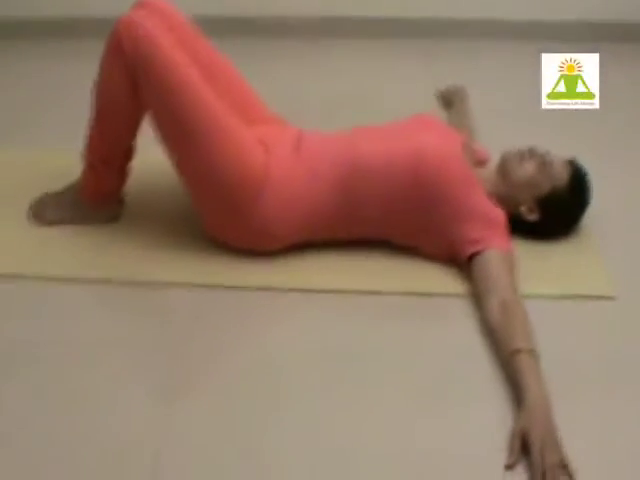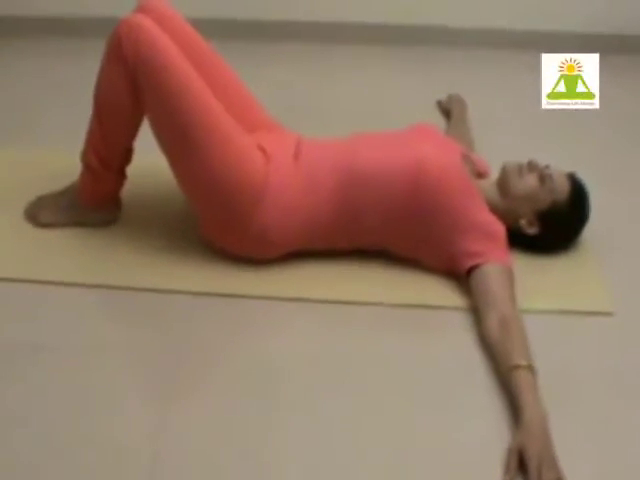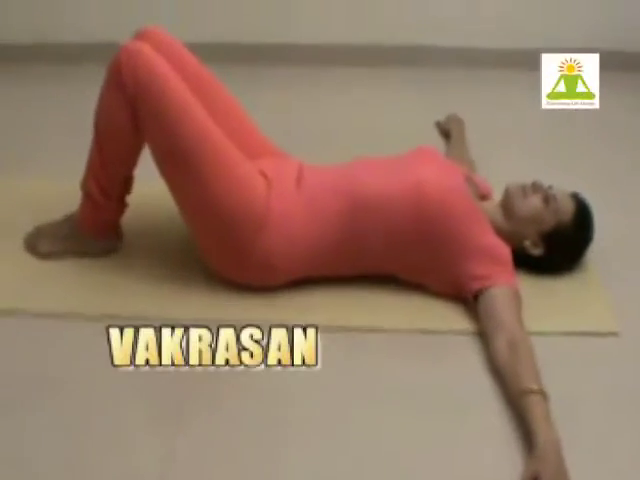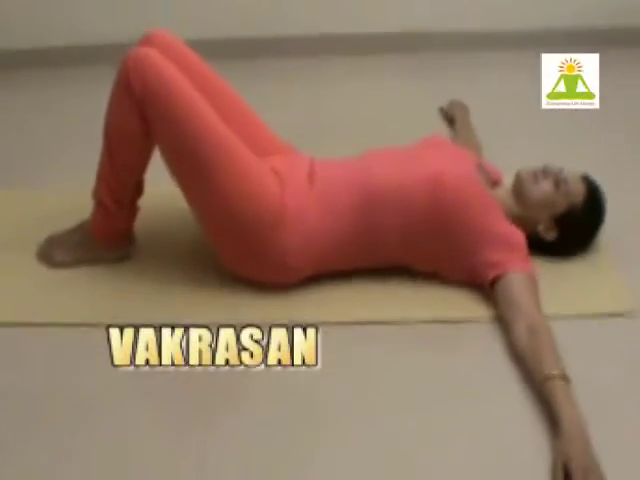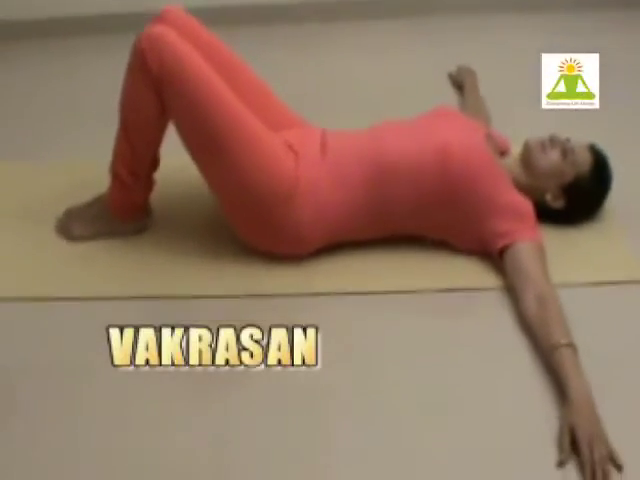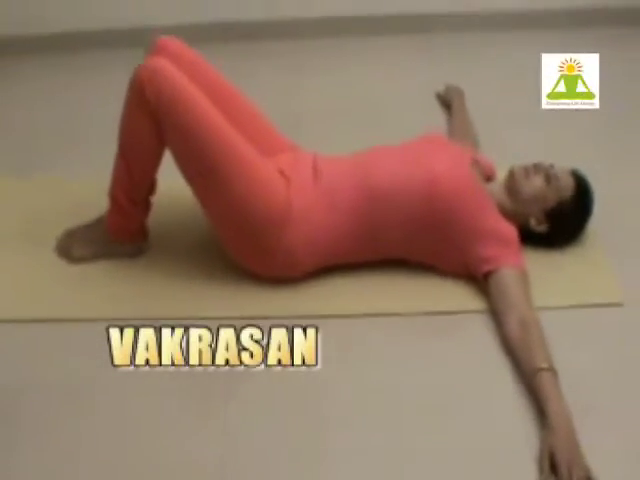
dt=0.2s
person 1, frame 1
left shoulder: (484, 221)
right shoulder: (469, 158)
left elbow: (501, 302)
left wrist: (535, 401)
right wrist: (458, 99)
left hip: (257, 198)
right hip: (276, 146)
left ankle: (97, 195)
right ankle: (103, 183)
person 1, frame 2
left shoulder: (483, 234)
right shoulder: (469, 171)
left elbow: (499, 315)
left wrist: (532, 416)
right wrist: (457, 108)
left hip: (255, 205)
right hip: (276, 153)
left ankle: (94, 198)
right ankle: (99, 190)
person 1, frame 3
left shoulder: (488, 256)
right shoulder: (472, 191)
left elbow: (507, 339)
right wrist: (456, 127)
left hip: (257, 230)
right hip: (277, 178)
left knee: (134, 64)
right knee: (150, 41)
left ankle: (94, 227)
right ankle: (98, 219)
person 1, frame 4
left shoulder: (503, 243)
right shoulder: (483, 177)
left elbow: (527, 325)
left wrist: (570, 424)
right wrist: (459, 113)
left hip: (273, 231)
right hip: (289, 178)
left knee: (142, 69)
right knee: (156, 44)
left ankle: (107, 236)
right ankle: (111, 227)
person 1, frame 5
left shoulder: (511, 213)
right shoulder: (490, 147)
left elbow: (537, 296)
left wrist: (579, 397)
right wrist: (468, 78)
left hip: (287, 203)
right hip: (302, 150)
left knee: (156, 46)
right knee: (170, 21)
left ankle: (123, 208)
right ankle: (129, 195)
person 1, frame 6
left shoulder: (495, 238)
right shoulder: (474, 169)
left elbow: (519, 320)
right elbow: (460, 132)
left wrist: (558, 420)
right wrist: (456, 98)
left hip: (280, 226)
right hip: (294, 172)
left knee: (153, 79)
right knee: (166, 51)
left ankle: (121, 231)
right ankle: (126, 221)
